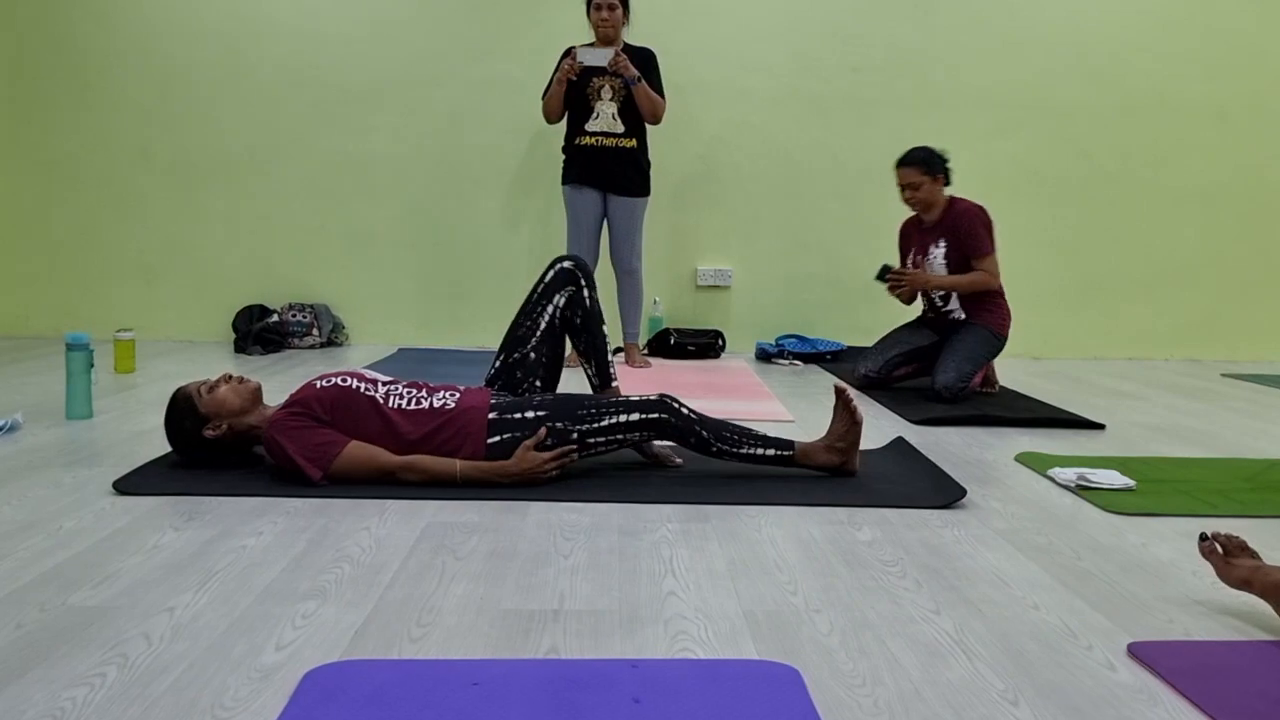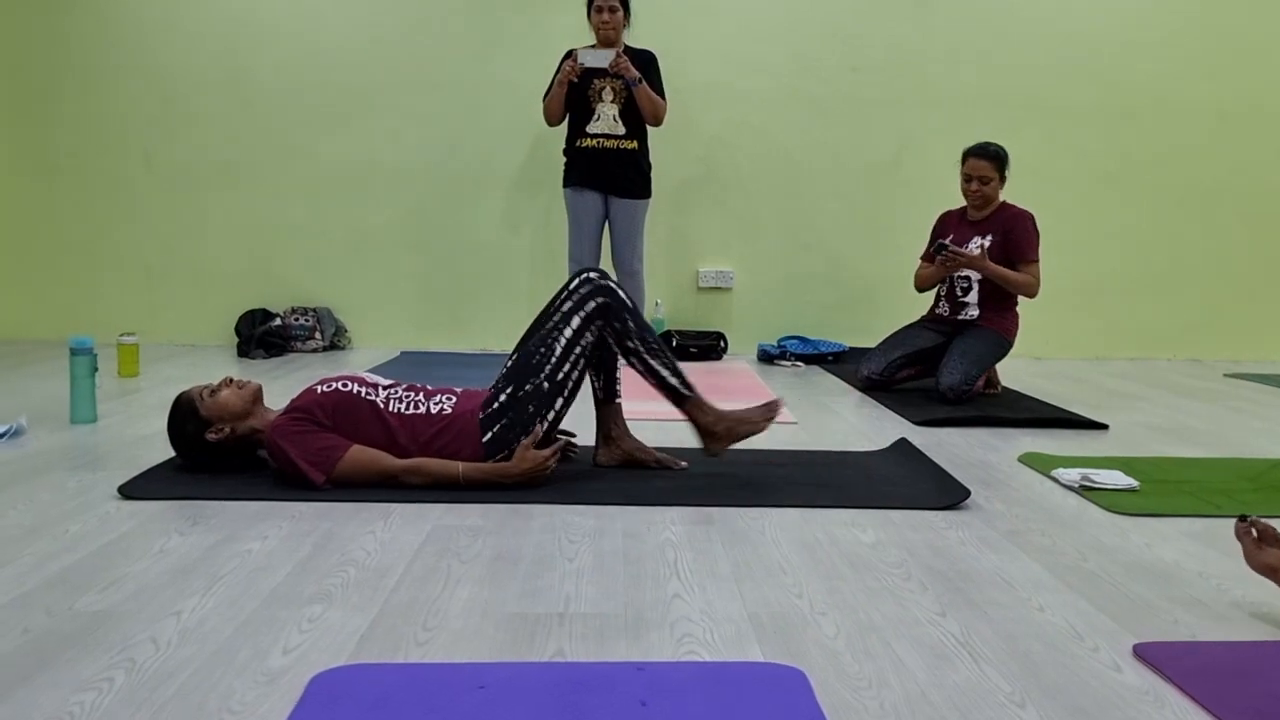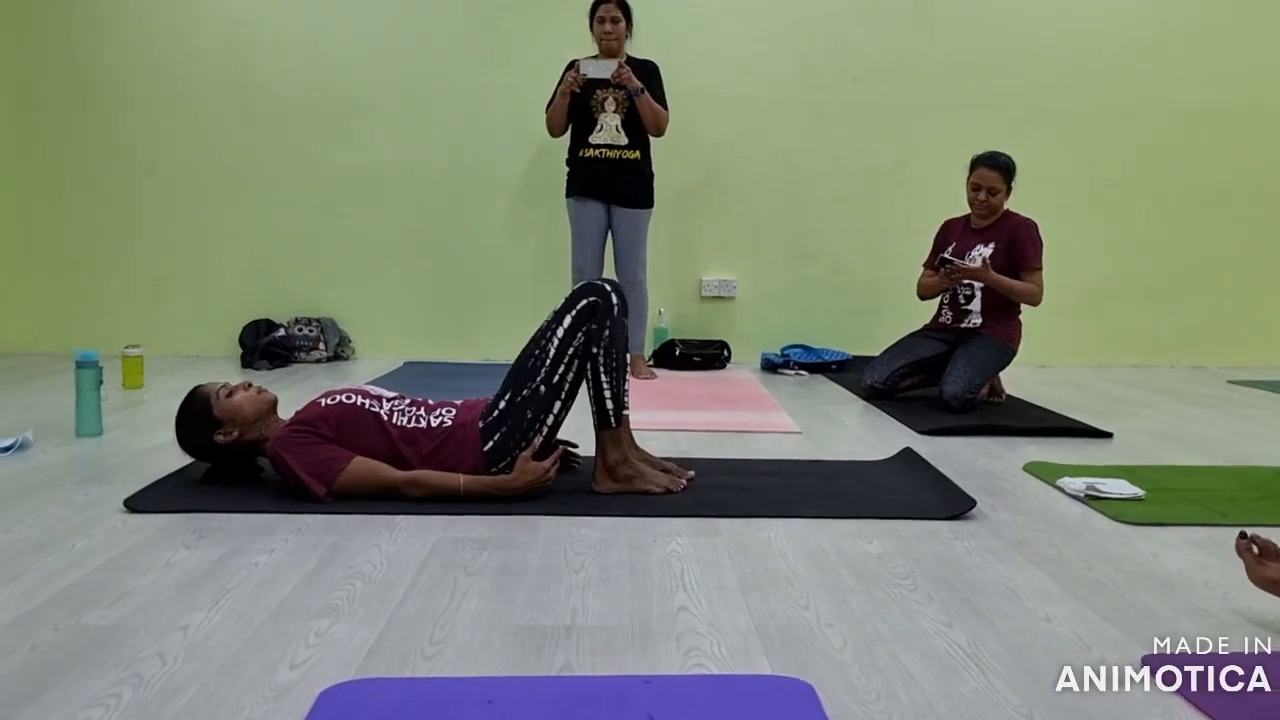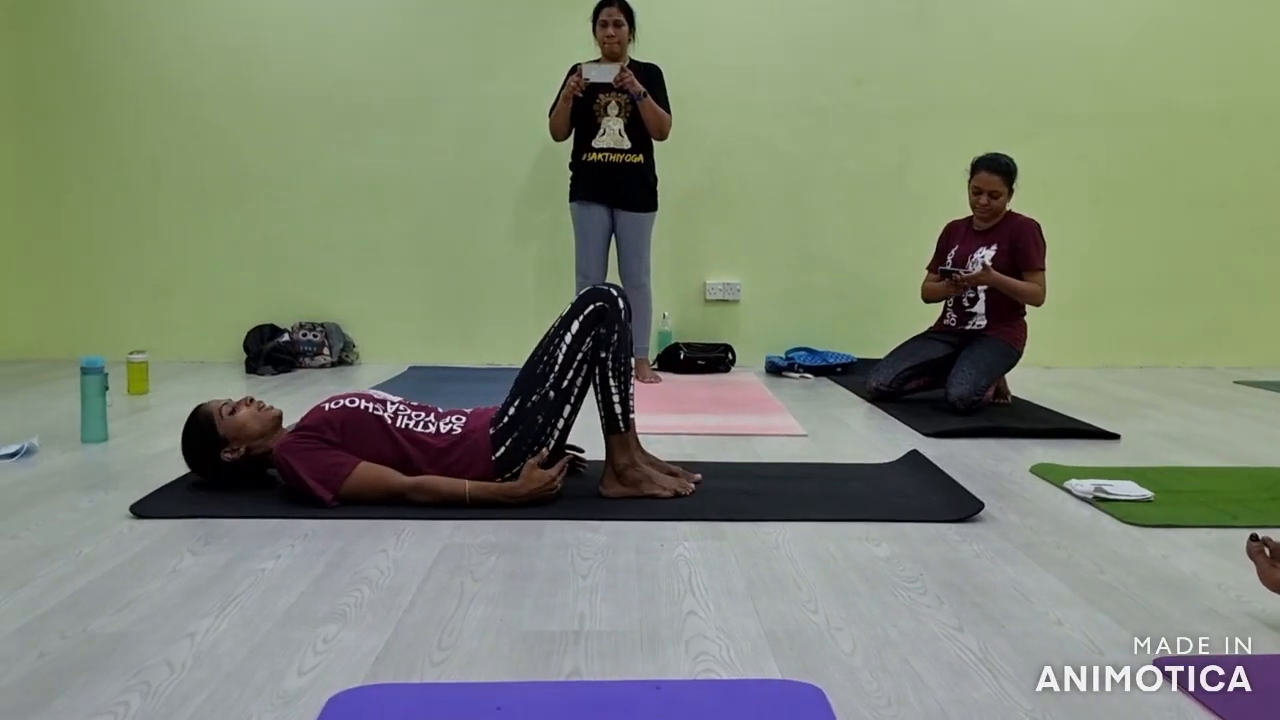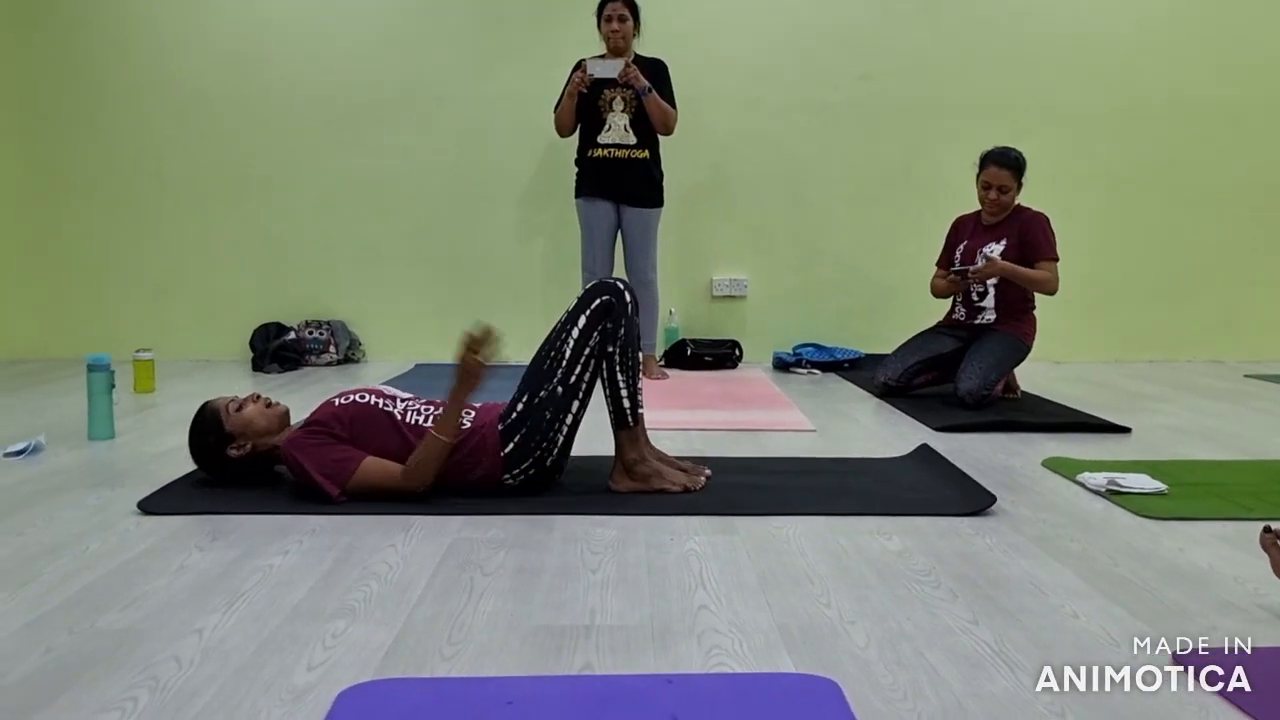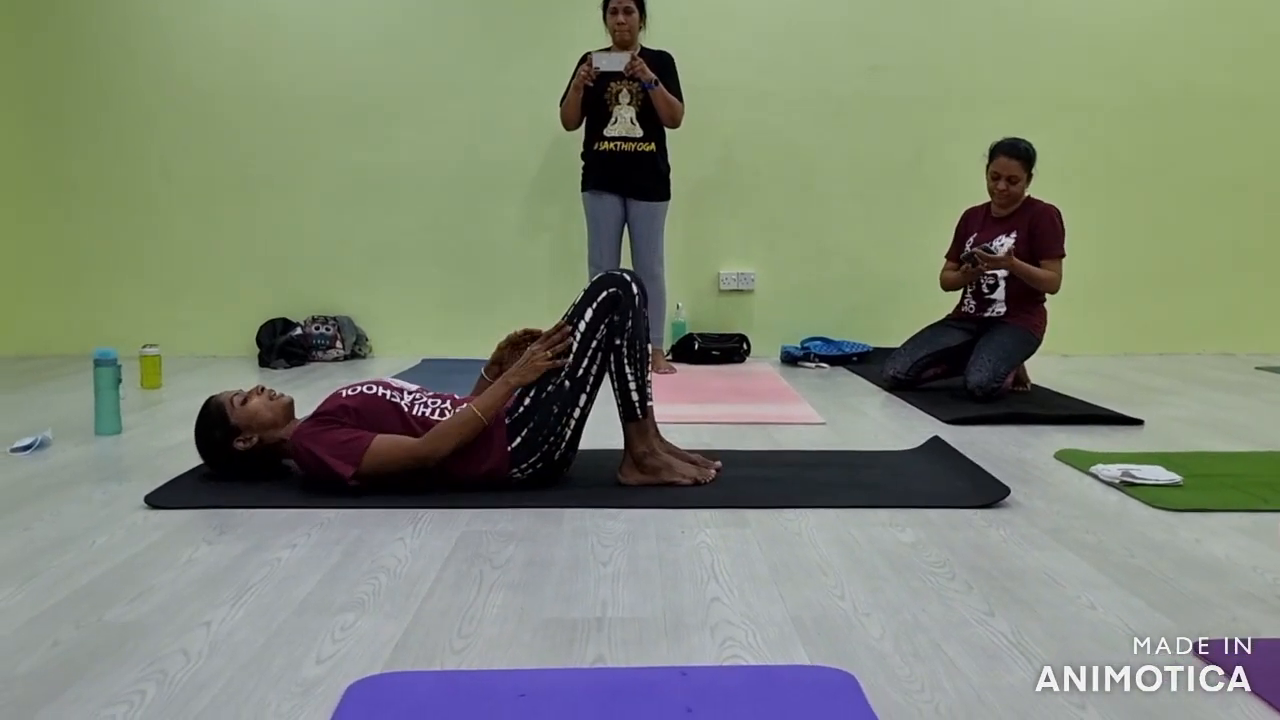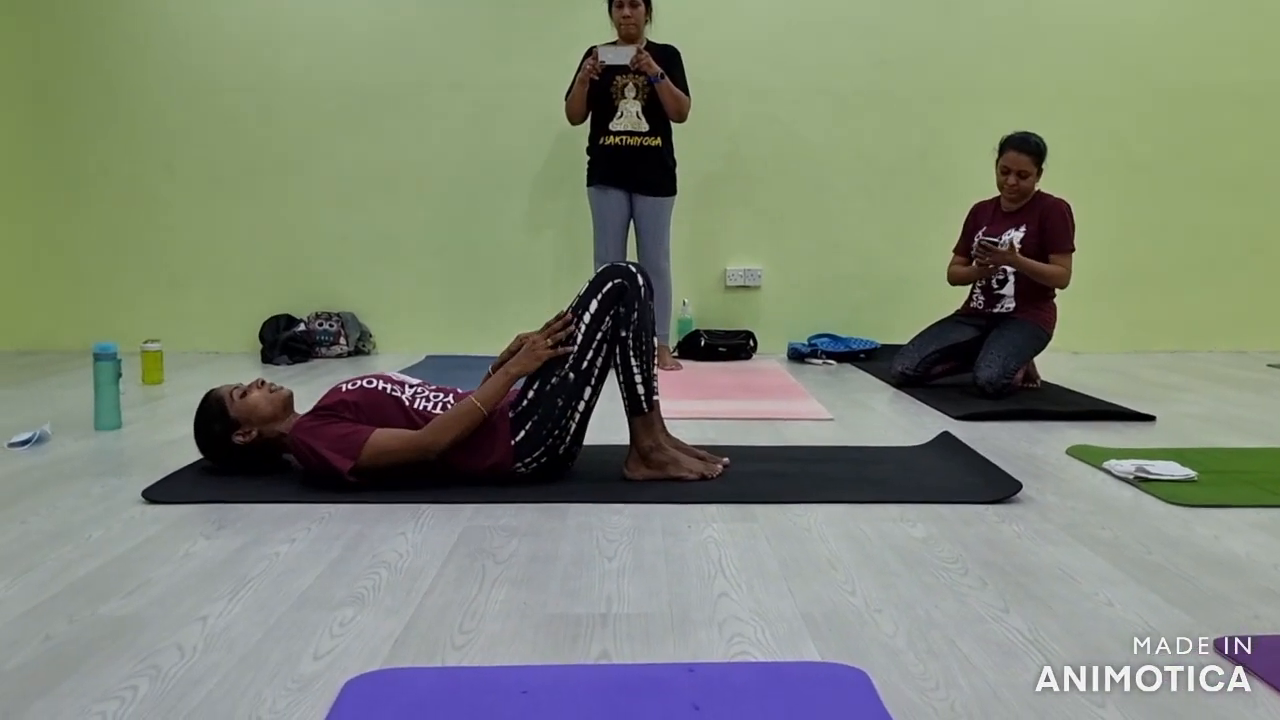
dt=0.5s
person 1, frame 1
left shoulder: (299, 409)
right shoulder: (287, 435)
right elbow: (398, 466)
right wrist: (501, 472)
left hip: (494, 404)
right hip: (495, 434)
left knee: (569, 273)
right knee: (664, 410)
left ankle: (614, 412)
right ankle: (814, 454)
person 1, frame 2
left shoulder: (298, 416)
right shoulder: (289, 440)
right elbow: (402, 470)
right wrist: (501, 473)
left hip: (481, 407)
right hip: (489, 436)
left knee: (592, 283)
right knee: (604, 300)
left ankle: (614, 439)
right ankle: (709, 419)
person 1, frame 3
left shoulder: (306, 426)
right shoulder: (291, 450)
right elbow: (403, 482)
left wrist: (534, 436)
right wrist: (506, 484)
left hip: (484, 424)
right hip: (492, 447)
left knee: (601, 298)
right knee: (595, 303)
left ankle: (621, 451)
right ankle: (615, 466)
person 1, frame 4
left shoulder: (309, 435)
right shoulder: (297, 456)
right elbow: (409, 487)
left wrist: (544, 443)
right wrist: (512, 491)
left hip: (490, 430)
right hip: (501, 454)
left knee: (605, 303)
right knee: (599, 309)
left ankle: (628, 456)
right ankle: (622, 471)
person 1, frame 5
left shoulder: (317, 433)
right shoulder: (305, 452)
right elbow: (414, 479)
left wrist: (497, 399)
right wrist: (463, 386)
left hip: (503, 433)
right hip: (516, 455)
left knee: (611, 295)
right knee: (606, 303)
left ankle: (637, 451)
right ankle: (633, 466)
person 1, frame 6
left shoulder: (322, 428)
right shoulder: (315, 445)
right elbow: (431, 450)
left wrist: (496, 367)
right wrist: (513, 377)
left hip: (511, 429)
right hip: (522, 449)
left knee: (621, 287)
right knee: (613, 295)
left ankle: (648, 443)
right ankle: (642, 459)
person 1, frame 7
left shoulder: (323, 420)
right shoulder: (314, 439)
right elbow: (429, 442)
left wrist: (506, 362)
right wrist: (516, 370)
left hip: (516, 421)
right hip: (524, 441)
left knee: (624, 280)
right knee: (619, 288)
left ankle: (654, 438)
right ankle: (648, 452)
person 2, frame 1
left shoulder: (642, 57)
right shoulder: (573, 56)
left elbow: (656, 116)
right elbow: (551, 116)
left wrist: (632, 75)
right wrist: (561, 80)
left hip: (629, 176)
right hip: (581, 175)
left knee: (628, 263)
right knee: (580, 262)
left ankle: (632, 345)
person 2, frame 2
left shoulder: (643, 60)
right shoulder: (573, 59)
left elbow: (657, 117)
right elbow: (551, 118)
left wrist: (633, 76)
right wrist: (562, 81)
left hip: (631, 179)
right hip: (582, 178)
left knee: (629, 266)
right knee: (581, 264)
person 2, frame 3
left shoulder: (646, 69)
right shoulder: (576, 68)
left elbow: (659, 128)
right elbow: (554, 129)
left wrist: (635, 87)
right wrist: (565, 91)
left hip: (633, 188)
right hip: (585, 188)
left knee: (632, 274)
right knee: (585, 273)
left ankle: (637, 356)
person 2, frame 4
left shoulder: (649, 73)
right shoulder: (579, 73)
left elbow: (662, 131)
right elbow: (558, 134)
left wrist: (637, 91)
right wrist: (568, 96)
left hip: (636, 192)
right hip: (589, 192)
left knee: (637, 277)
right knee: (589, 278)
left ankle: (641, 360)
person 2, frame 5
left shoulder: (654, 68)
right shoulder: (584, 68)
left elbow: (668, 126)
right elbow: (563, 129)
left wrist: (642, 86)
right wrist: (572, 92)
left hip: (642, 188)
right hip: (595, 188)
left knee: (643, 274)
right knee: (595, 274)
left ankle: (649, 356)
person 2, frame 6
left shoulder: (660, 61)
right shoulder: (590, 61)
left elbow: (674, 119)
right elbow: (569, 122)
left wrist: (649, 79)
right wrist: (579, 84)
left hip: (649, 181)
right hip: (601, 181)
left knee: (650, 267)
right knee: (602, 267)
left ankle: (656, 349)
person 2, frame 7
left shoulder: (666, 55)
right shoulder: (595, 55)
left elbow: (681, 113)
right elbow: (574, 117)
left wrist: (655, 73)
right wrist: (583, 79)
left hip: (655, 176)
right hip: (606, 176)
left knee: (656, 262)
right knee: (608, 263)
left ankle: (662, 346)
person 3, frame 1
left shoulder: (967, 216)
right shoulder: (909, 229)
left elbow: (990, 279)
right elbow: (908, 297)
left wrist: (930, 280)
right wrist: (901, 287)
left hip: (982, 321)
right hip: (934, 322)
left knee: (947, 385)
right knee: (865, 374)
left ankle: (977, 368)
right ankle: (947, 361)
person 3, frame 2
left shoulder: (1017, 221)
right shoulder: (947, 220)
left elbow: (1031, 286)
right elbow: (920, 283)
left wrist: (984, 266)
right wrist: (941, 269)
left hip: (989, 325)
right hip: (940, 321)
left knee: (952, 386)
right knee: (869, 373)
left ankle: (979, 369)
right ankle: (951, 361)
person 3, frame 3
left shoulder: (1020, 229)
right shoulder: (950, 228)
left elbow: (1035, 294)
right elbow: (922, 290)
left wrist: (988, 277)
right wrist: (943, 280)
left hip: (993, 333)
right hip: (944, 329)
left knee: (956, 394)
right knee: (873, 382)
left ankle: (983, 379)
right ankle: (955, 369)
person 3, frame 4
left shoulder: (1023, 229)
right shoulder: (953, 230)
left elbow: (1037, 295)
right elbow: (926, 291)
left wrist: (993, 279)
right wrist: (948, 288)
left hip: (998, 335)
right hip: (949, 331)
left knee: (961, 396)
right knee: (878, 384)
left ankle: (989, 381)
right ankle: (959, 371)
person 3, frame 5
left shoulder: (1032, 223)
right shoulder: (962, 225)
left elbow: (1050, 284)
right elbow: (936, 285)
left wrist: (1004, 269)
right wrist: (952, 285)
left hip: (1007, 329)
right hip: (958, 326)
left knee: (970, 390)
right knee: (886, 379)
left ankle: (998, 376)
right ankle: (968, 365)
person 3, frame 6
left shoulder: (1043, 216)
right shoulder: (971, 217)
left elbow: (1053, 282)
right elbow: (945, 279)
left wrist: (1012, 265)
right wrist: (965, 275)
left hip: (1017, 322)
right hip: (967, 319)
left knee: (980, 384)
right knee: (895, 372)
left ankle: (1008, 368)
right ankle: (978, 359)
person 3, frame 7
left shoulder: (1053, 210)
right shoulder: (980, 211)
left elbow: (1062, 277)
right elbow: (953, 273)
left wrist: (1015, 261)
right wrist: (978, 270)
left hip: (1026, 318)
right hip: (976, 315)
left knee: (990, 380)
right knee: (903, 369)
left ankle: (1019, 365)
right ankle: (986, 355)
